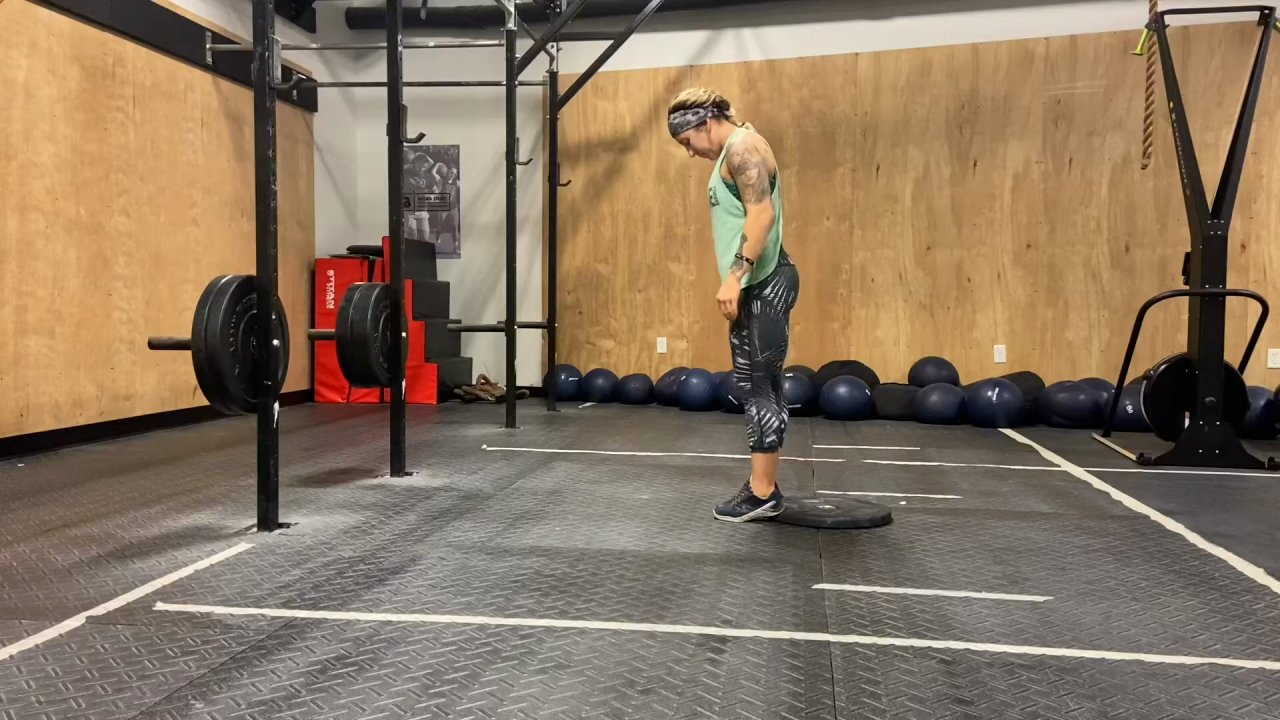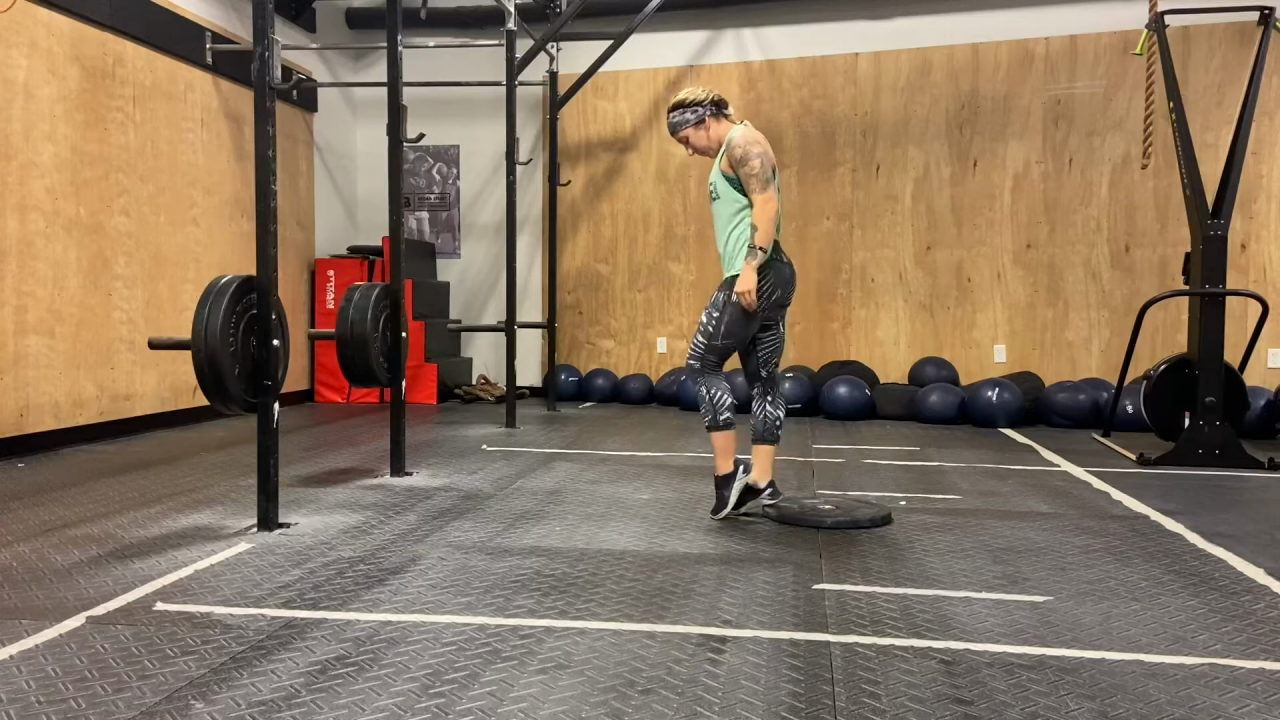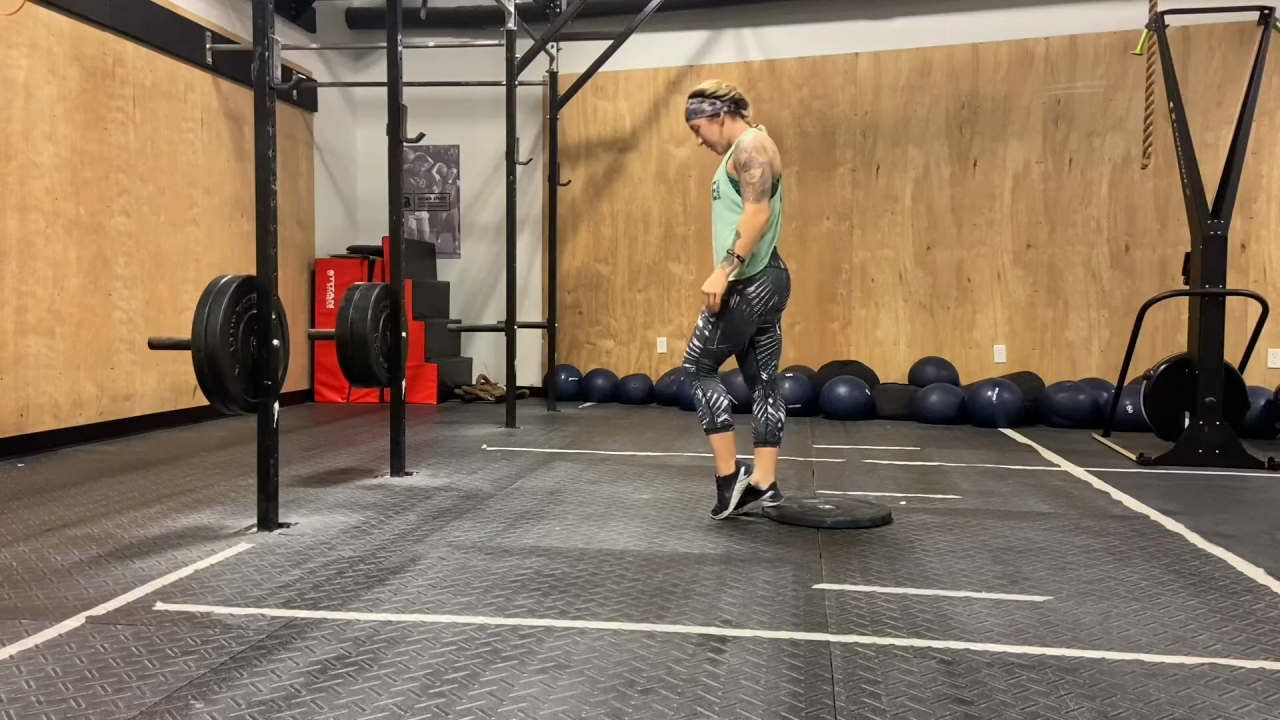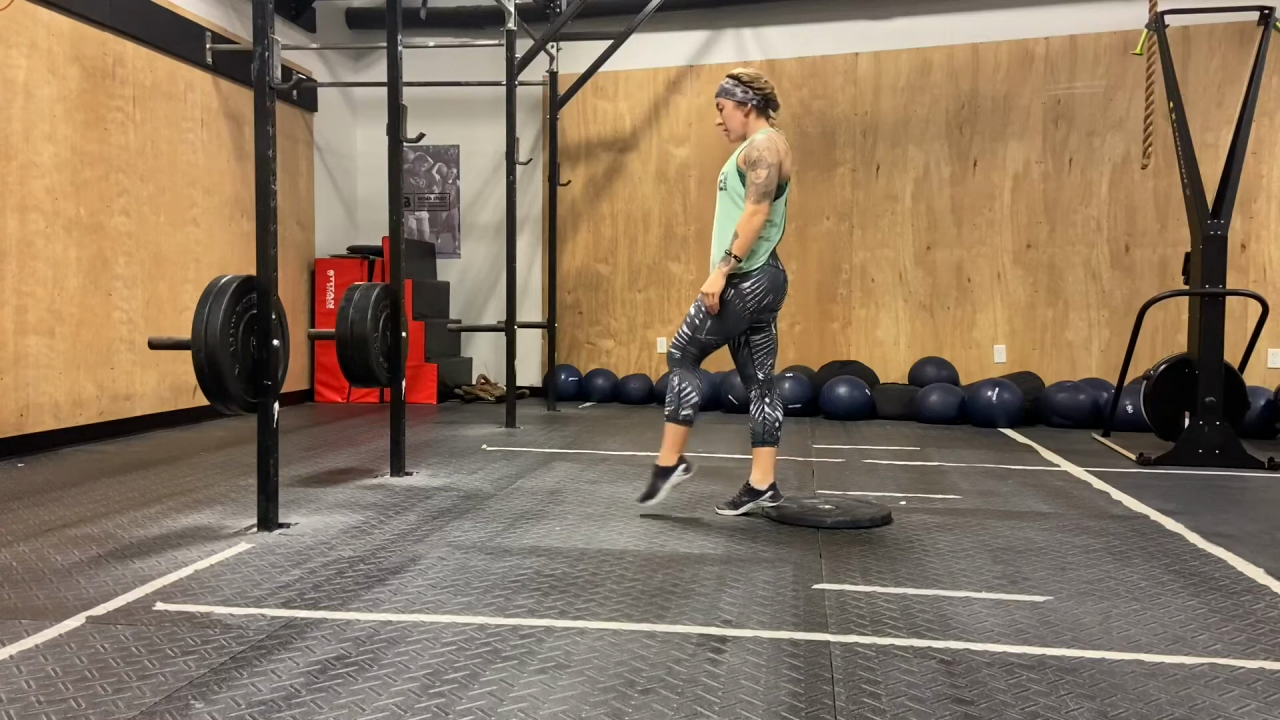
dt=0.4s
person 1, frame 1
left shoulder: (742, 146)
right shoulder: (736, 152)
left elbow: (762, 215)
left wrist: (734, 276)
right wrist: (740, 279)
left hip: (762, 284)
right hip: (767, 281)
left knee: (753, 384)
right knee: (766, 384)
left ankle: (762, 492)
right ankle: (765, 487)
person 1, frame 2
left shoulder: (742, 141)
right shoulder: (733, 151)
left elbow: (767, 204)
left wrist: (749, 267)
left hip: (756, 277)
right hip: (766, 278)
left knee: (702, 363)
right knee: (762, 379)
left ankle: (728, 469)
right ankle: (762, 482)
person 1, frame 3
left shoulder: (751, 145)
right shoulder: (744, 150)
left elbow: (757, 214)
left wrist: (722, 270)
left hip: (750, 281)
right hip: (764, 280)
left knee: (699, 367)
right knee: (762, 382)
left ankle: (729, 471)
right ankle: (763, 483)
person 1, frame 4
left shoulder: (764, 144)
right shoulder: (757, 147)
left elbow: (756, 214)
left wrist: (720, 270)
left hip: (747, 279)
right hip: (759, 278)
left knee: (683, 358)
right knee: (759, 381)
left ankle: (671, 461)
right ankle: (762, 484)
